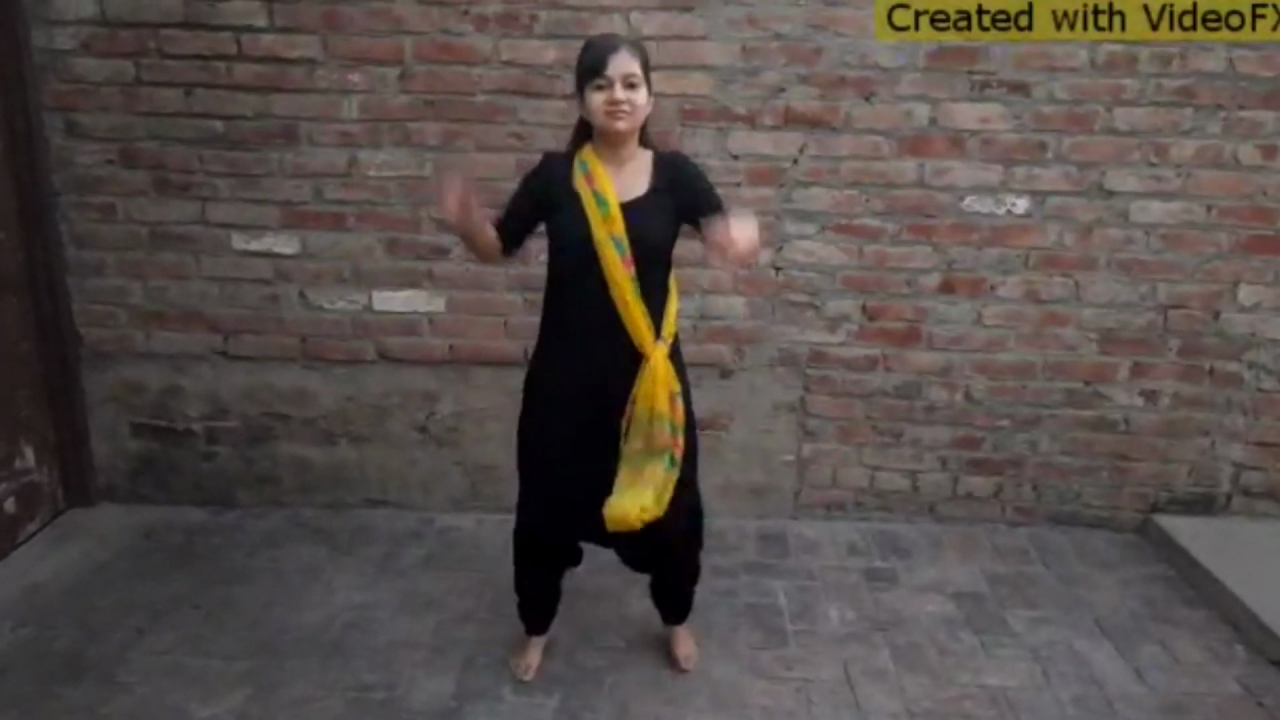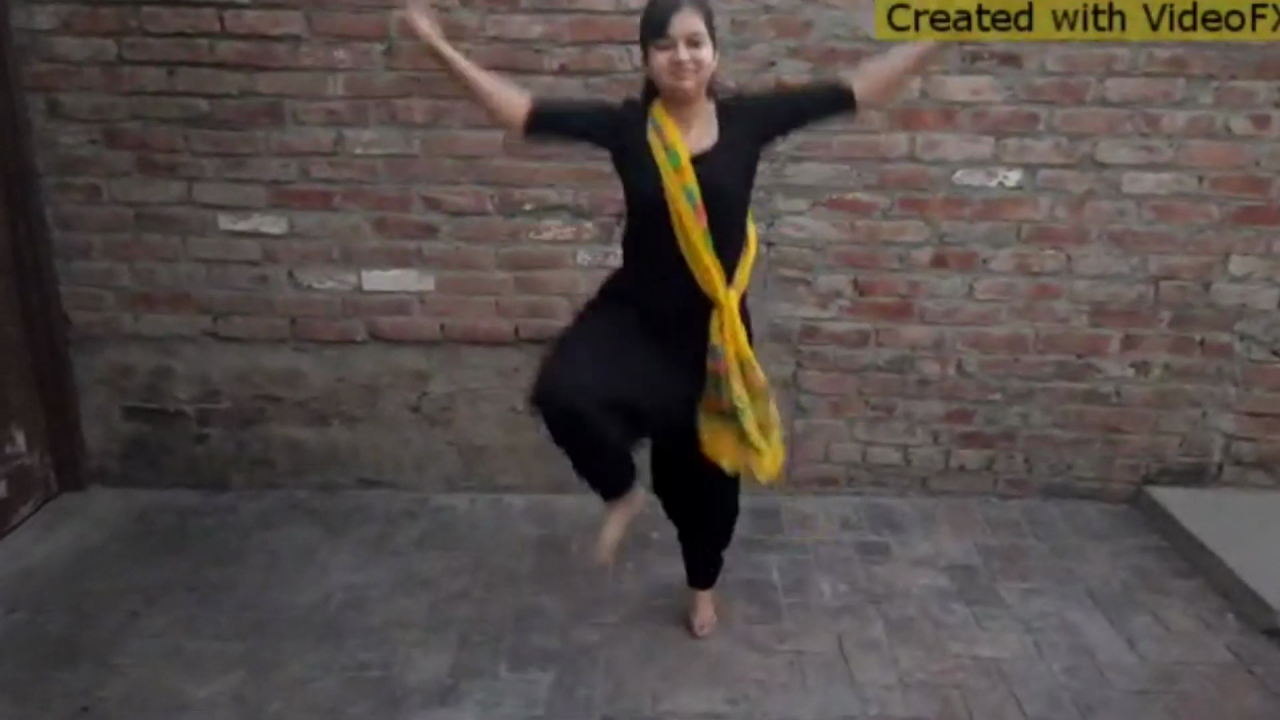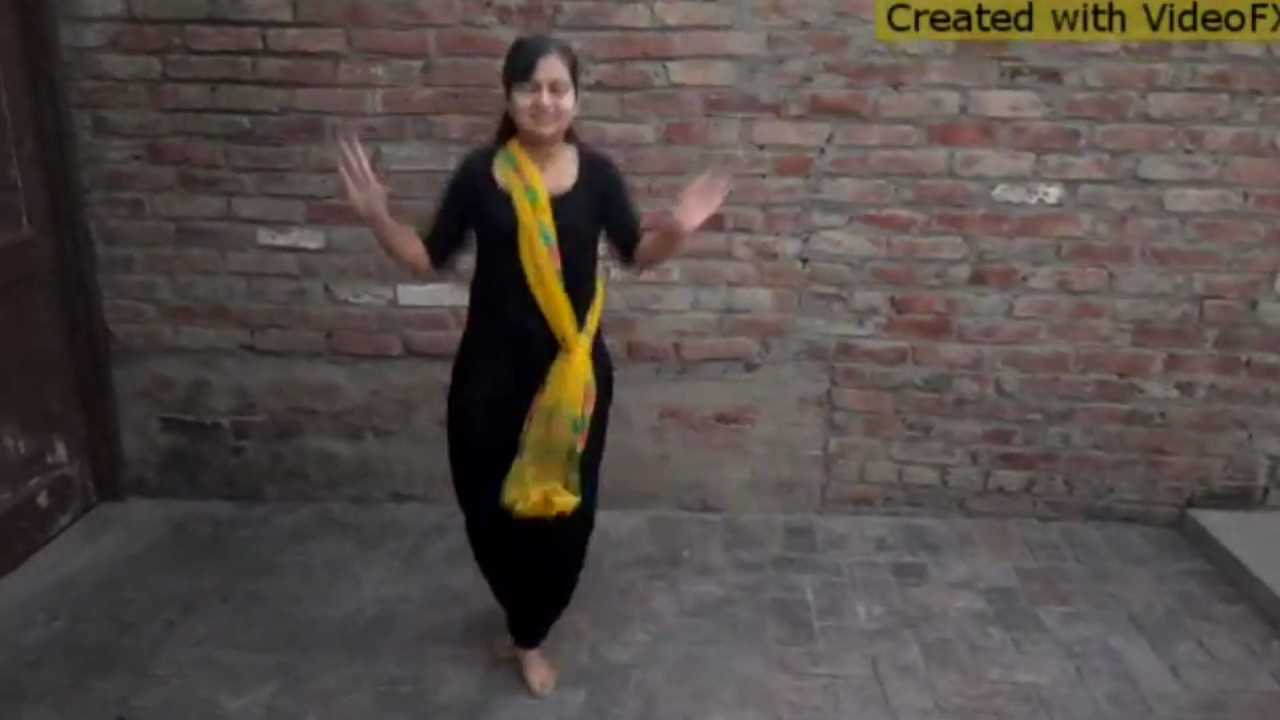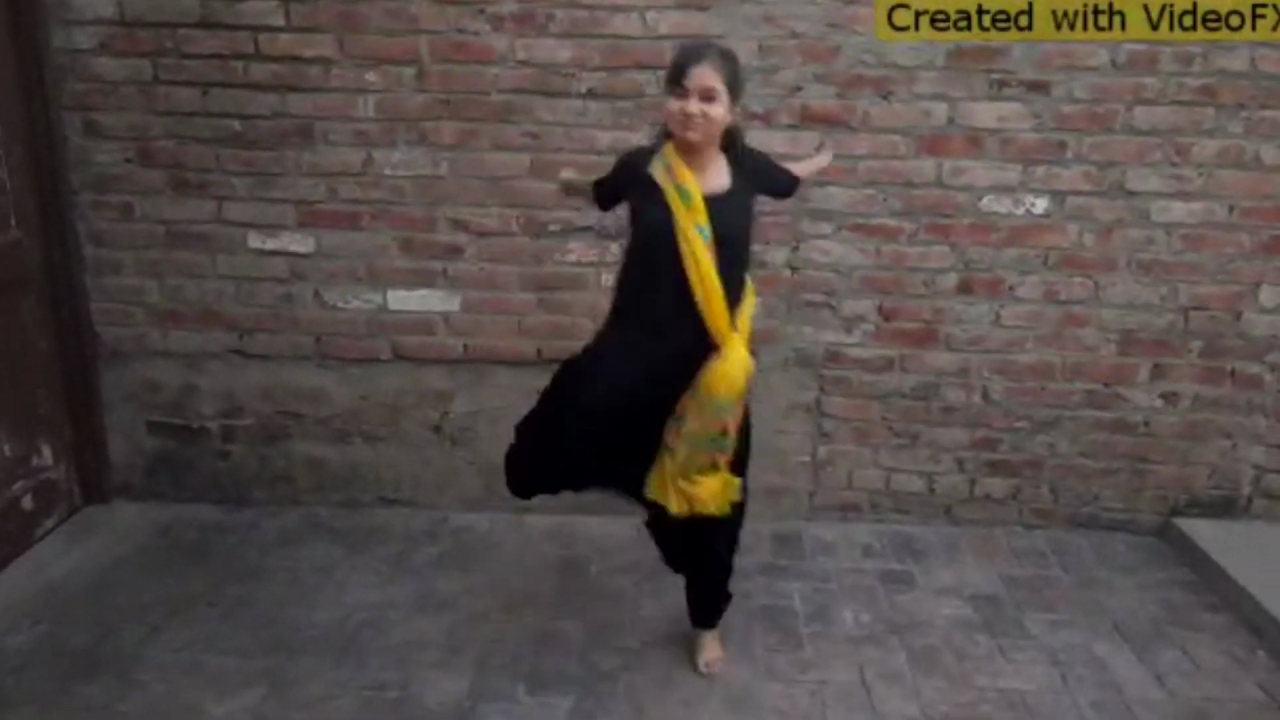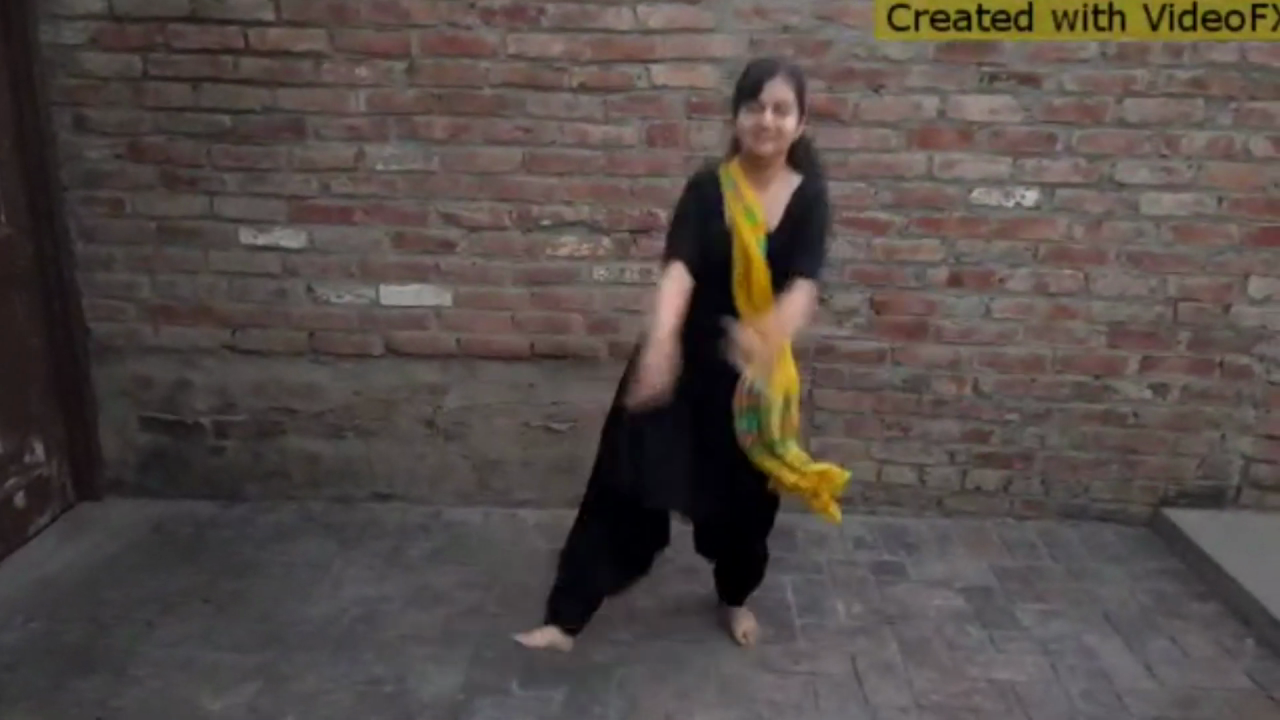
dt=1s
person 1, frame 1
left shoulder: (674, 171)
right shoulder: (554, 175)
left elbow: (728, 235)
right elbow: (496, 247)
left wrist: (743, 233)
right wrist: (464, 216)
left hip: (650, 371)
right hip: (567, 371)
left knee: (671, 506)
right knee: (547, 505)
left ankle: (676, 620)
right ankle: (537, 628)
person 1, frame 2
left shoulder: (749, 118)
right shoulder: (624, 126)
left elbow: (855, 92)
right elbow: (523, 113)
left hip: (714, 323)
right hip: (632, 315)
left knee: (707, 464)
right knee: (566, 394)
left ankle: (702, 584)
right ankle: (619, 490)
person 1, frame 3
left shoulder: (597, 173)
right shoulder: (479, 172)
left elbow: (637, 256)
right elbow: (425, 258)
left wrist: (678, 228)
right wrist: (372, 212)
left hip: (572, 368)
right hip: (491, 368)
left knee: (559, 509)
right knee: (491, 508)
left ankle: (531, 635)
right ankle: (518, 615)
person 1, frame 4
left shoulder: (747, 168)
right shoulder: (641, 168)
right elbow: (603, 193)
left wrist: (811, 167)
right wrist: (574, 184)
left hip: (711, 365)
right hip: (631, 356)
left knee: (712, 503)
right knee: (559, 447)
left ankle: (707, 624)
person 1, frame 5
left shoulder: (809, 194)
right shoulder: (706, 187)
left elbow: (805, 283)
right elbow: (677, 270)
left wrist: (775, 332)
right wrist: (658, 344)
left hip: (750, 362)
right hip: (685, 357)
left knee: (748, 492)
right knee: (626, 485)
left ankle: (735, 597)
right ankle: (566, 616)
